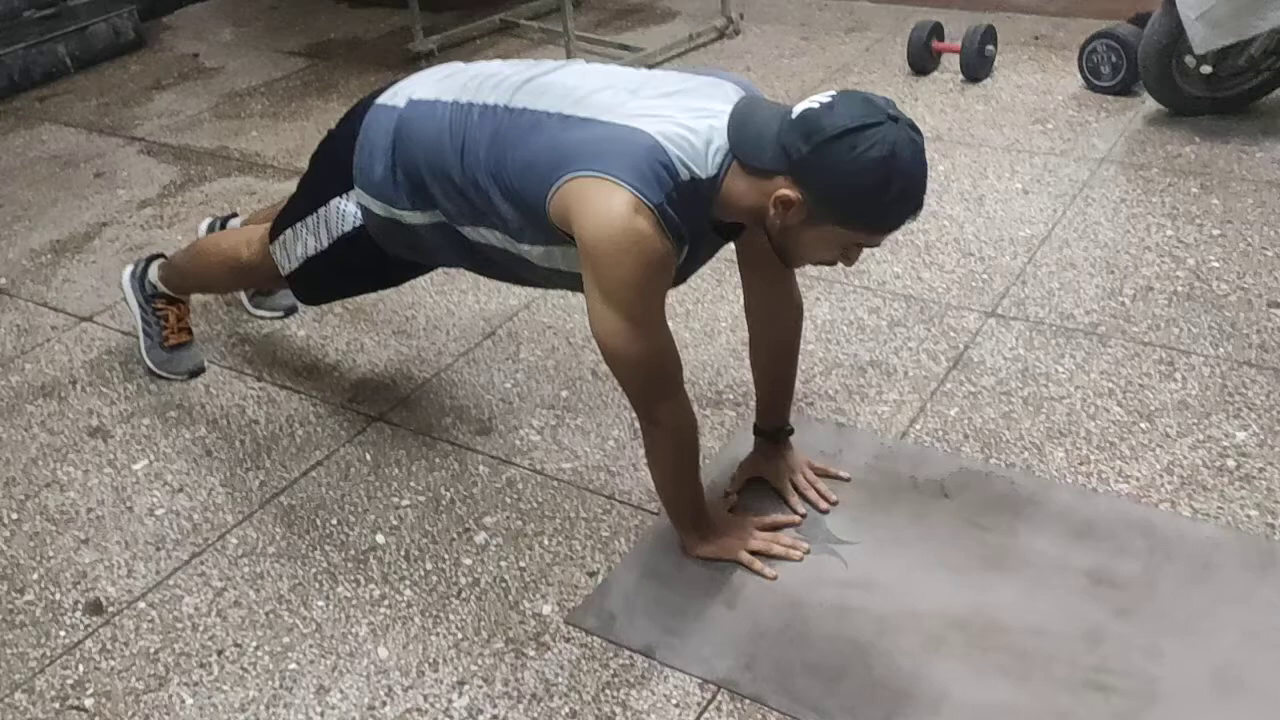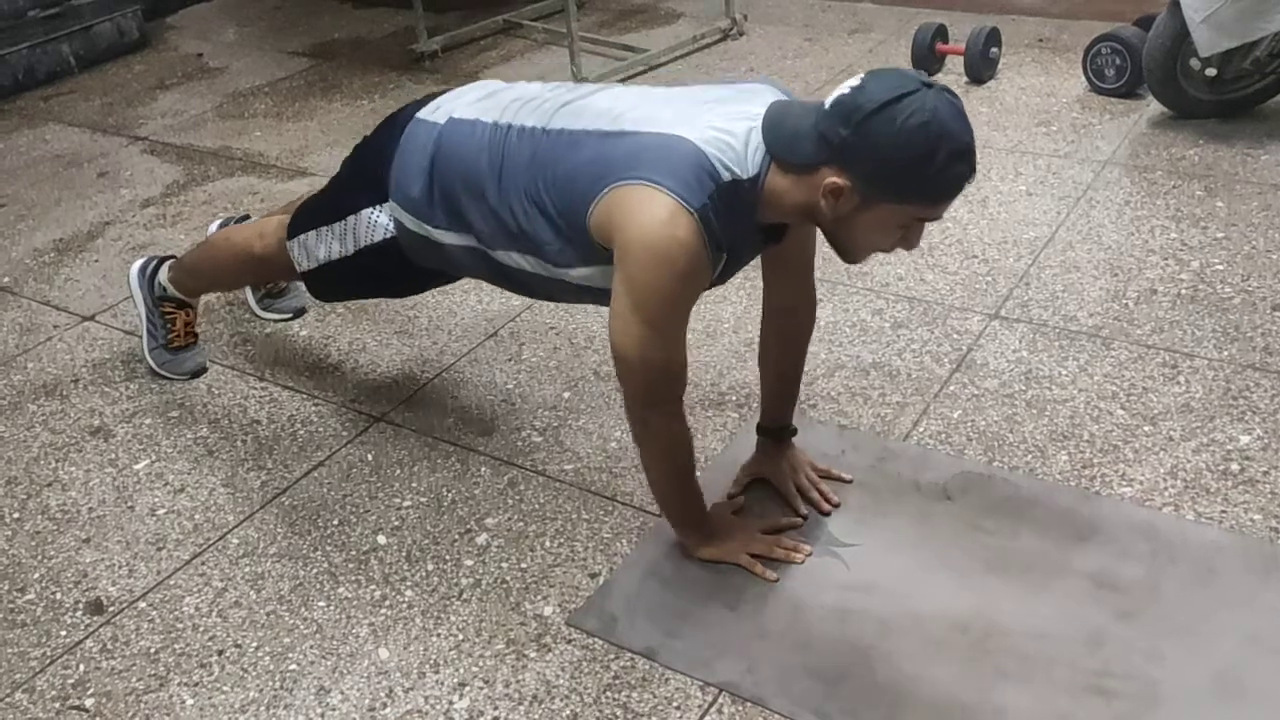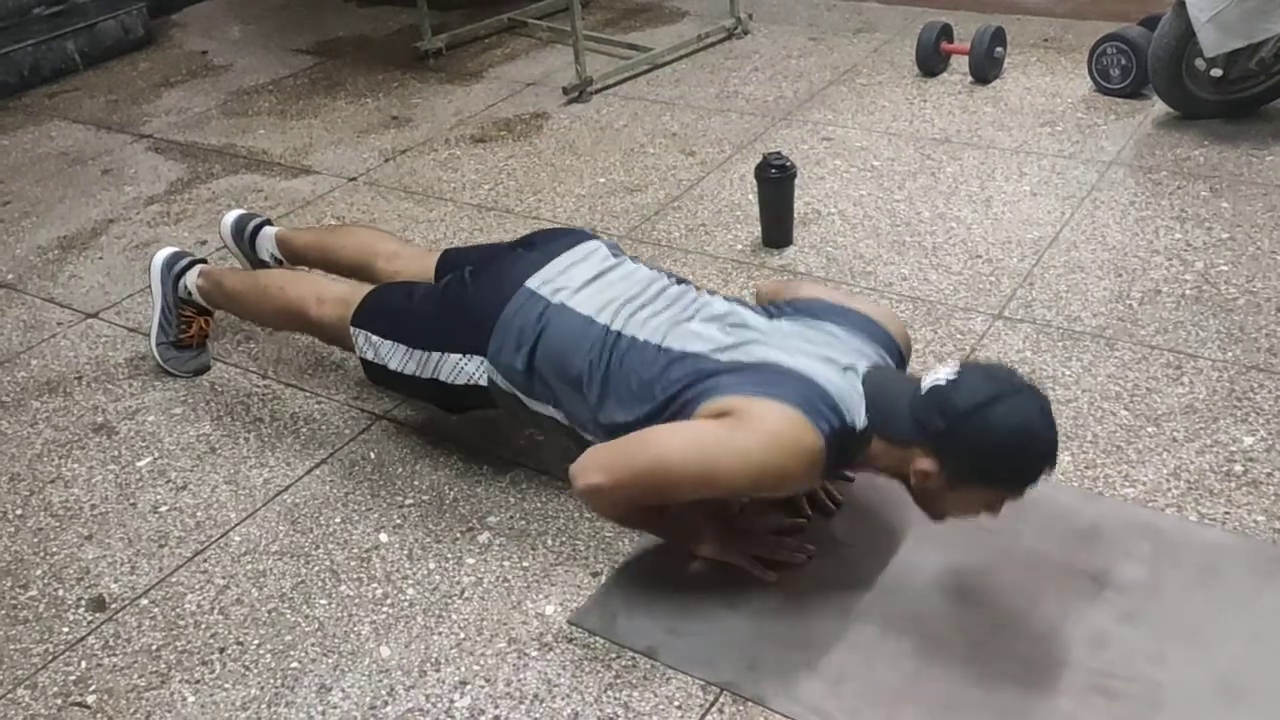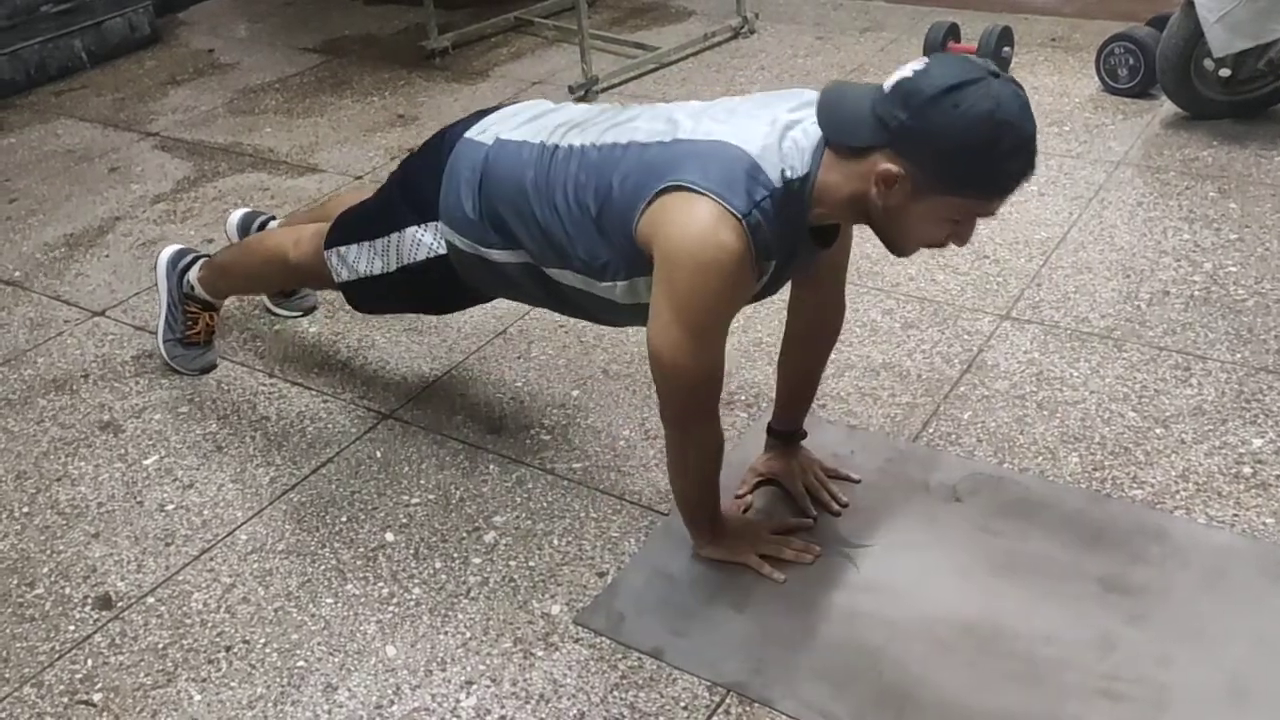
dt=1s
person 1, frame 1
left shoulder: (767, 136)
right shoulder: (627, 217)
left elbow: (774, 297)
right elbow: (658, 404)
left wrist: (774, 441)
right wrist: (700, 530)
left hip: (464, 118)
right hip: (396, 157)
left knee: (303, 233)
right knee: (275, 259)
left ankle: (240, 226)
right ankle: (157, 282)
person 1, frame 2
left shoulder: (800, 135)
right shoulder: (667, 227)
left elbow: (791, 288)
right elbow: (655, 411)
left wrist: (775, 438)
right wrist: (701, 530)
left hip: (496, 127)
right hip: (427, 175)
left knee: (329, 225)
right knee: (291, 247)
left ankle: (244, 228)
right ankle: (167, 282)
person 1, frame 3
left shoulder: (883, 342)
right shoulder: (785, 430)
right elbow: (596, 475)
right wrist: (701, 532)
left hip: (581, 269)
right hip: (512, 334)
left knee: (406, 271)
right knee: (342, 312)
left ankle: (265, 235)
right ankle: (193, 282)
person 1, frame 4
left shoulder: (842, 132)
right shoulder: (714, 233)
left elbow: (819, 293)
right elbow: (689, 414)
left wrist: (787, 443)
right wrist: (714, 530)
left hip: (536, 146)
right hip: (470, 199)
left knee: (367, 220)
right knee: (324, 257)
left ankle: (267, 222)
right ankle: (197, 276)
